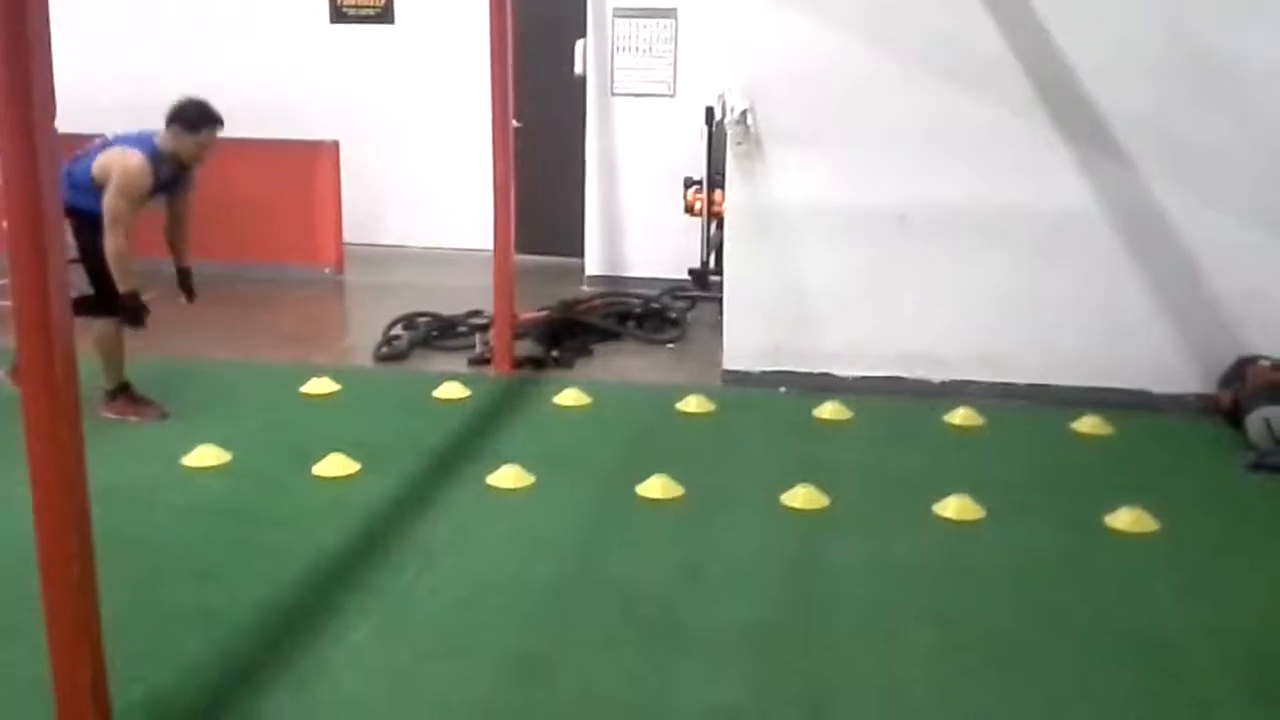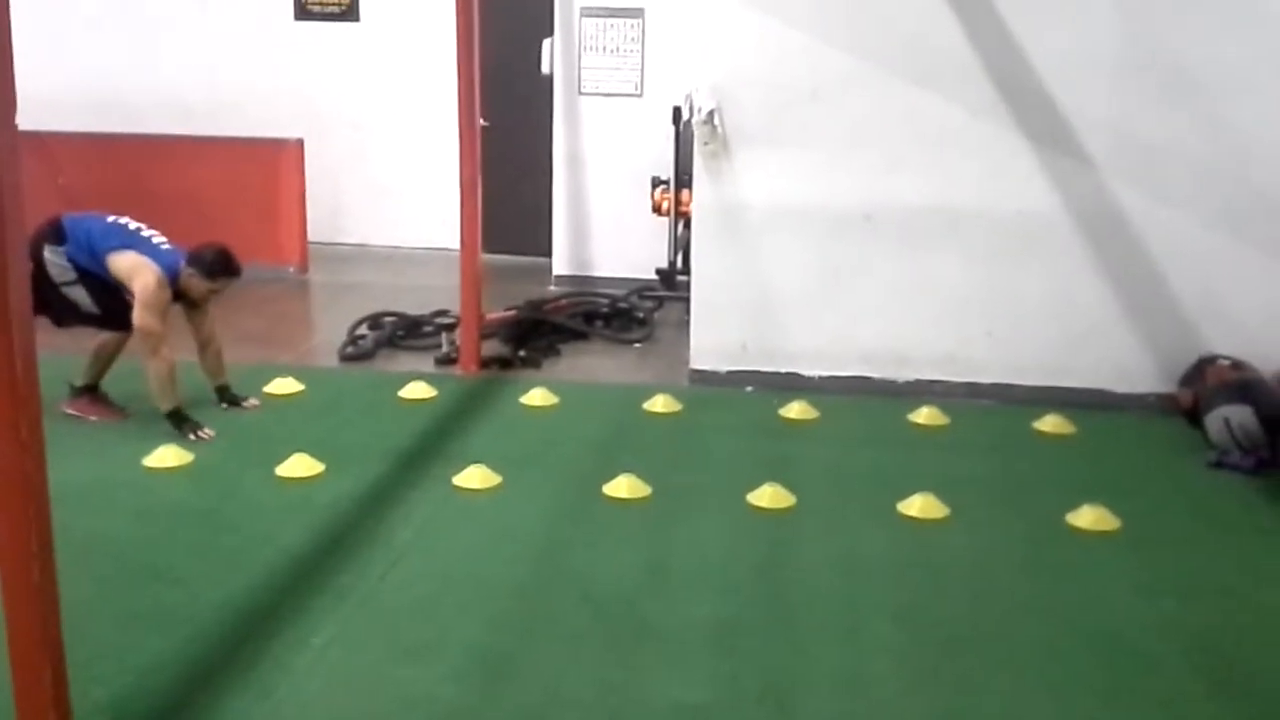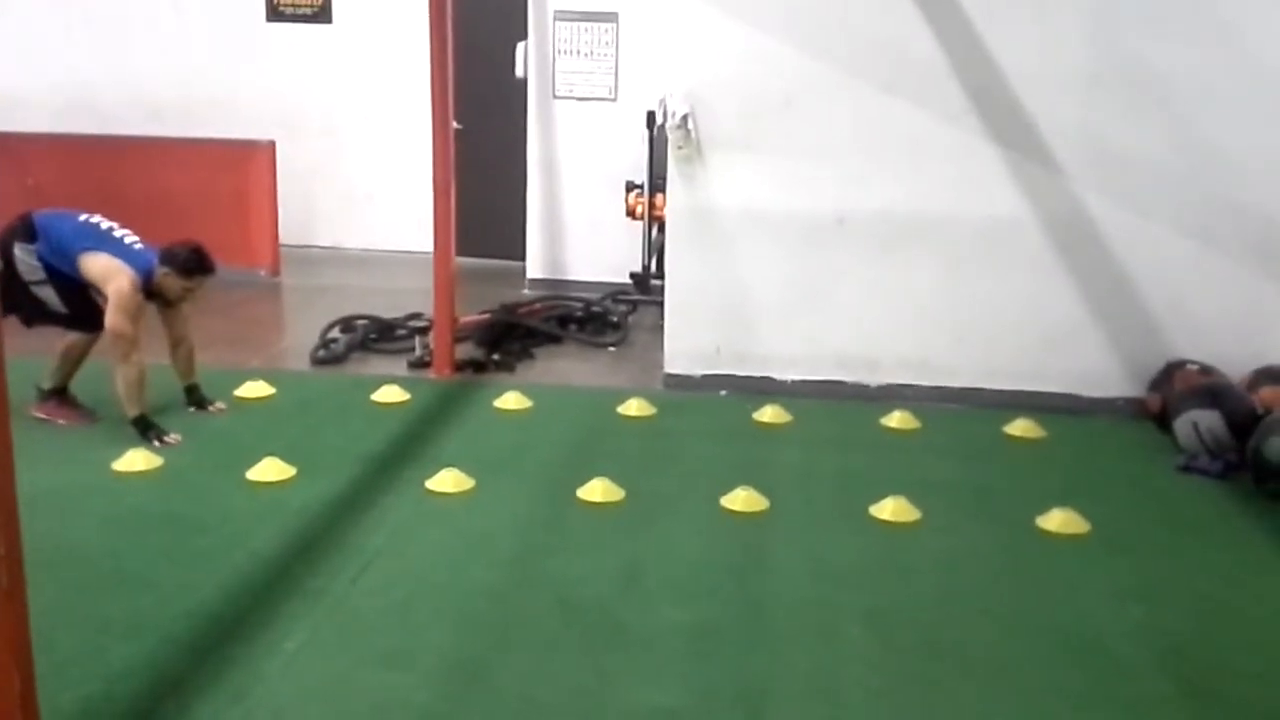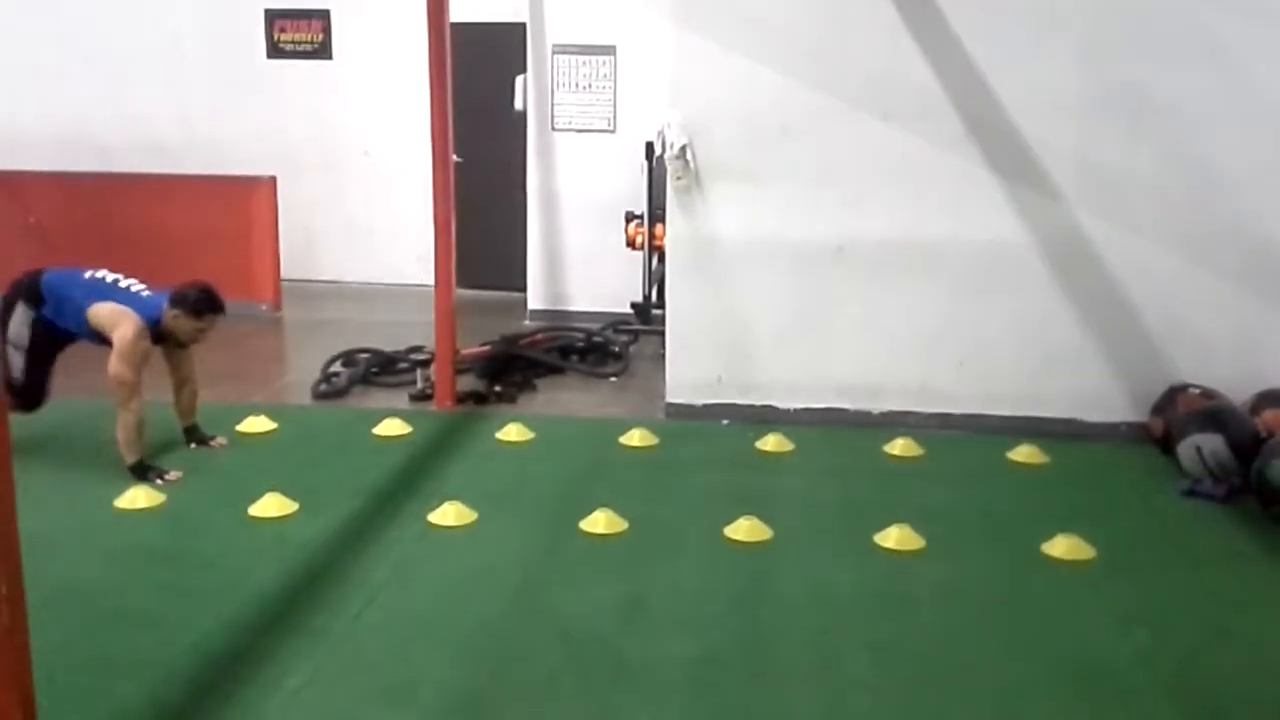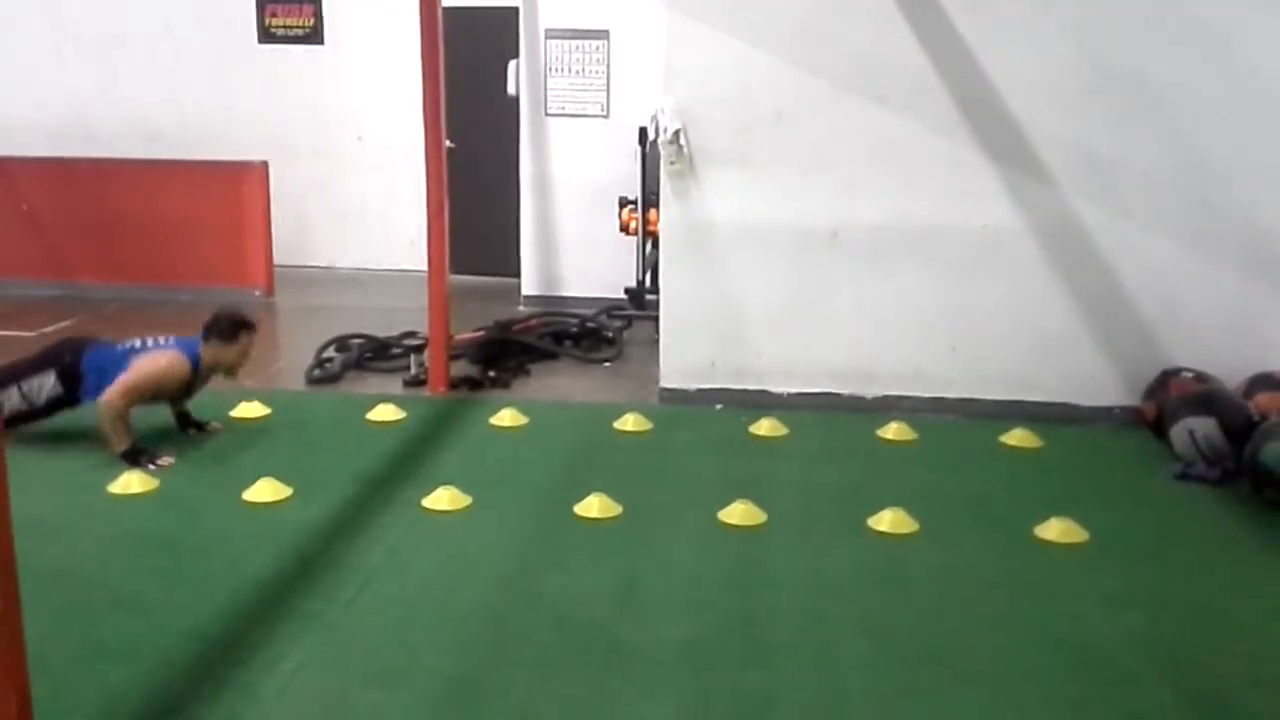
dt=1s
person 1, frame 1
left shoulder: (180, 165)
right shoulder: (134, 166)
left elbow: (177, 220)
right elbow: (117, 235)
left wrist: (183, 271)
right wrist: (129, 297)
left hip: (91, 215)
right hip: (65, 216)
right knee: (107, 302)
right ankle: (116, 395)
person 1, frame 2
left shoulder: (191, 275)
right shoulder: (154, 283)
left elbow: (207, 341)
right elbow: (156, 354)
left wrist: (223, 391)
right wrist: (176, 417)
left hip: (82, 241)
right hip: (56, 246)
right knee: (119, 323)
right ankle: (83, 395)
person 1, frame 3
left shoulder: (164, 273)
right shoulder: (127, 285)
left elbow: (180, 340)
right elbow: (126, 358)
left wrist: (193, 392)
right wrist: (142, 424)
left hip: (56, 241)
right hip: (26, 242)
right knee: (88, 324)
right ankle: (51, 398)
person 1, frame 4
left shoulder: (172, 314)
right shoulder: (134, 330)
left elbow: (185, 380)
right elbow: (128, 403)
left wrist: (192, 430)
right wrist: (138, 467)
left hip: (65, 298)
right hip: (35, 298)
right knee: (24, 394)
person 1, frame 5
left shoulder: (203, 360)
right shoulder: (175, 366)
right elbow: (110, 402)
left wrist: (185, 417)
right wrist: (130, 452)
left hip: (88, 361)
right hip: (70, 369)
